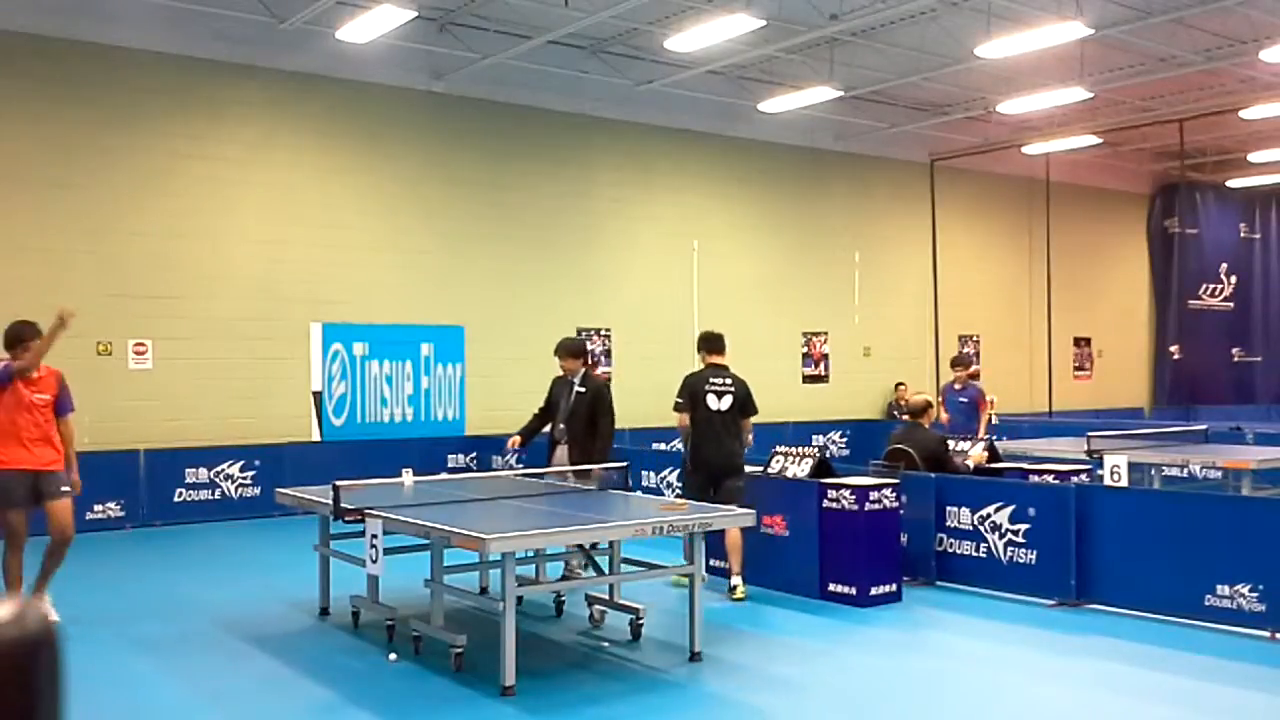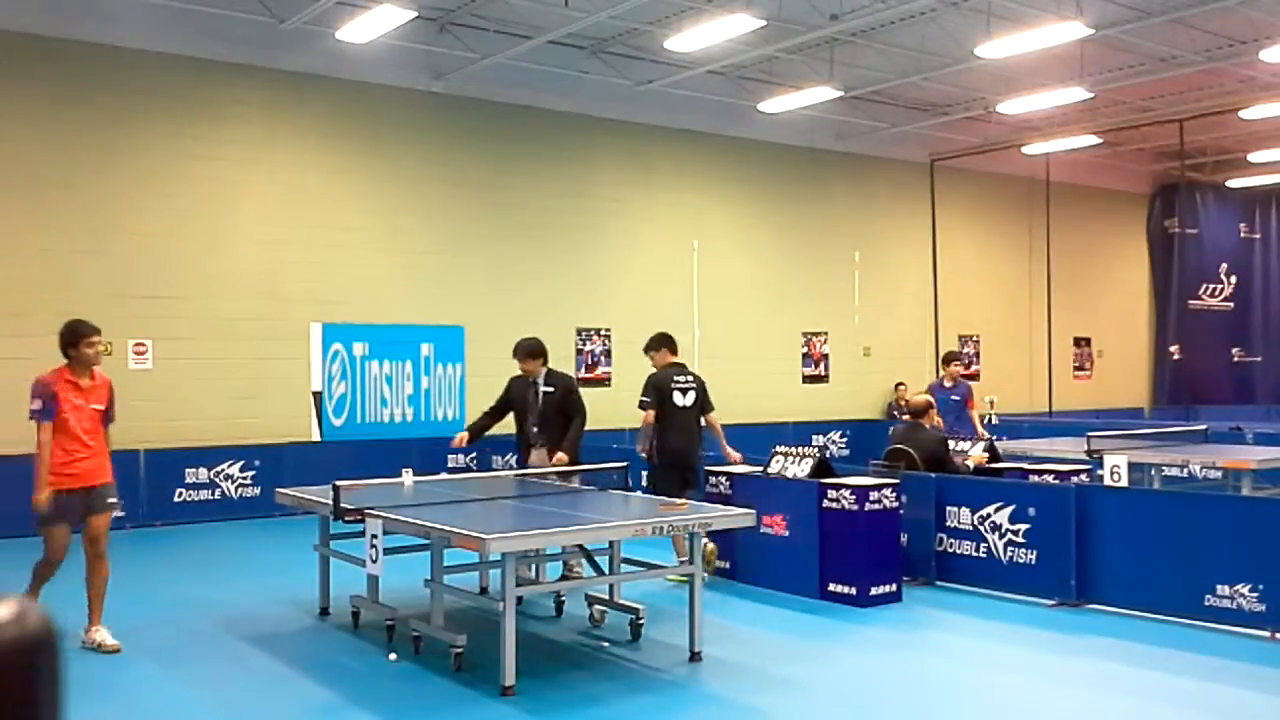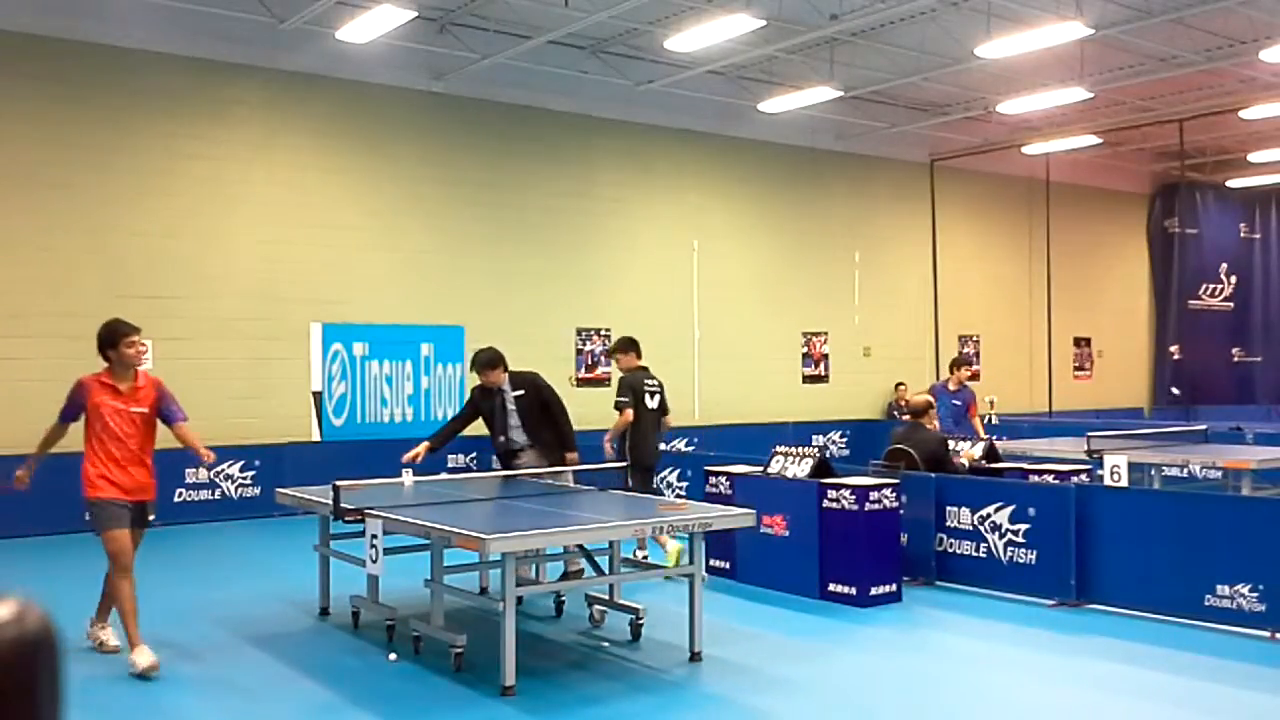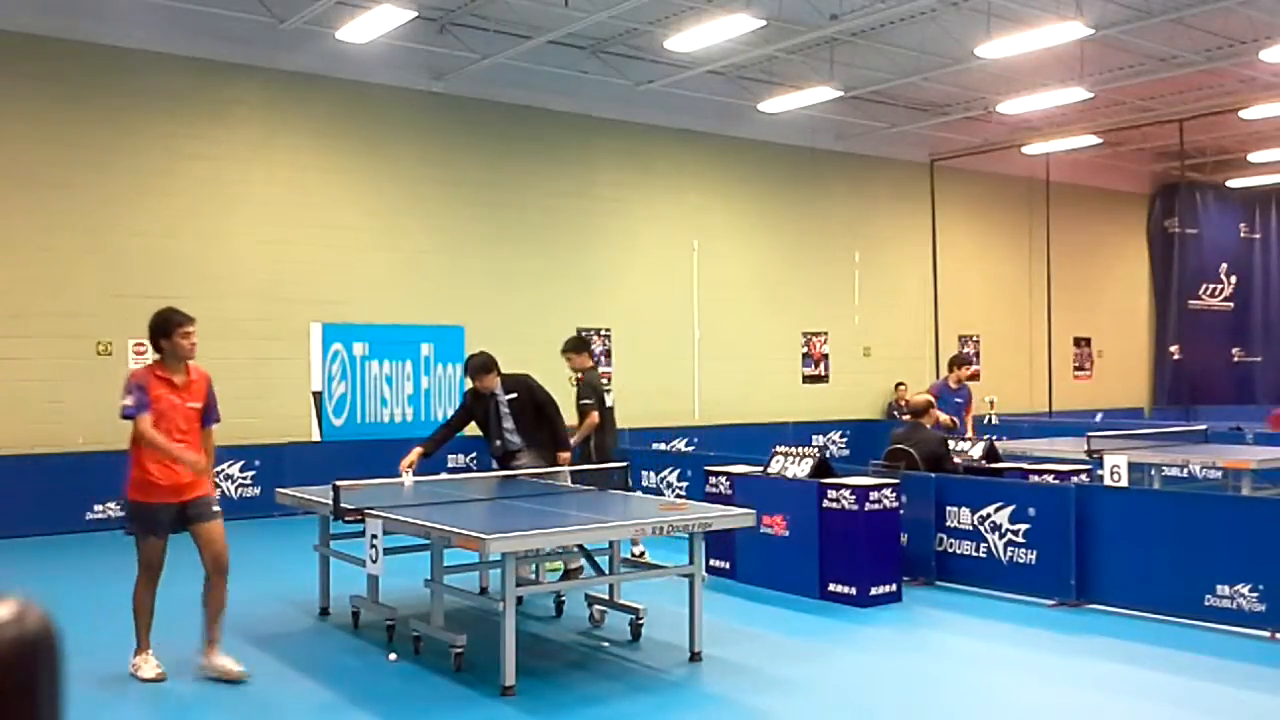
dt=0.4s
person 1, frame 1
left shoulder: (56, 378)
left elbow: (65, 425)
right elbow: (28, 365)
left wrist: (73, 467)
right wrist: (56, 328)
left hip: (52, 467)
left knee: (64, 532)
left ankle: (40, 591)
person 1, frame 2
left shoulder: (105, 385)
right shoulder: (48, 385)
right elbow: (43, 436)
left wrist: (113, 479)
right wrist: (42, 485)
left hip: (98, 480)
right hip: (60, 484)
left knee: (98, 552)
right knee: (55, 555)
left ankle: (94, 628)
right ankle: (30, 599)
person 1, frame 3
left shoulder: (154, 387)
right shoulder: (86, 388)
left elbow: (179, 426)
right elbow: (59, 429)
left wrist: (199, 450)
right wrist: (29, 466)
left hip: (142, 489)
right hip: (104, 490)
left knee: (122, 564)
right knee: (123, 563)
left ankle: (99, 623)
right ankle: (136, 648)
person 1, frame 4
left shoulder: (202, 380)
right shoulder: (141, 381)
right elbow: (142, 430)
left wrist: (212, 481)
right wrist: (178, 453)
left hip: (197, 488)
right hip: (151, 492)
left knee: (219, 563)
right knee: (150, 573)
left ankle: (212, 652)
right ankle: (142, 652)
person 2, frame 1
left shoulder: (692, 381)
right shoulder: (739, 383)
left elbow: (683, 422)
right elbow: (747, 425)
left wrist: (687, 442)
right wrist: (745, 438)
left hip: (700, 459)
right hip: (731, 461)
right ankle: (736, 581)
person 2, frame 2
left shoulder: (656, 380)
right shoulder: (696, 380)
left elbow: (649, 418)
right elbow: (711, 418)
left wrist: (642, 442)
right wrist: (725, 447)
left hip: (665, 453)
right hip: (691, 453)
right knee: (687, 504)
left ankle: (685, 564)
right ankle: (704, 543)
person 2, frame 3
left shoulder: (628, 381)
right shoulder: (656, 383)
left elbow: (628, 417)
right elbow: (665, 421)
left wrist: (609, 438)
left hip: (633, 452)
right hip: (650, 452)
left ankle: (670, 545)
right ankle: (641, 552)
person 2, frame 4
left shoulder: (586, 382)
right shoulder: (598, 379)
left elbow: (593, 419)
left wrist: (573, 441)
right wrist: (579, 428)
left hip: (594, 452)
right hip: (608, 449)
right ankle: (637, 549)
person 3, frame 1
left shoulder: (597, 386)
right shoulder: (558, 383)
left elbow: (605, 425)
right elbow: (544, 415)
left wrist: (599, 461)
right wrist: (522, 435)
left hip: (582, 457)
right hip: (557, 454)
left ankle: (575, 568)
person 3, frame 2
left shoulder: (563, 383)
right shoulder: (516, 384)
left elbow: (578, 419)
right elbow: (495, 412)
left wrist: (566, 450)
right wrist: (470, 432)
left hip: (558, 457)
right hip: (529, 458)
left ankle: (573, 570)
right ankle: (523, 573)
person 3, frame 3
left shoulder: (530, 382)
right shoulder: (480, 394)
left elbow: (558, 411)
right elbow: (458, 422)
left wrist: (570, 447)
right wrist: (428, 444)
left hip: (548, 455)
right hip: (515, 461)
left ankle: (574, 566)
right ankle: (523, 573)
person 3, frame 4
left shoulder: (523, 384)
right shoulder: (473, 399)
left elbow: (551, 411)
right elbow: (450, 426)
left wrist: (563, 446)
right wrist: (421, 450)
left hip: (544, 454)
right hip: (513, 462)
left ankle: (573, 565)
right ankle: (522, 571)
